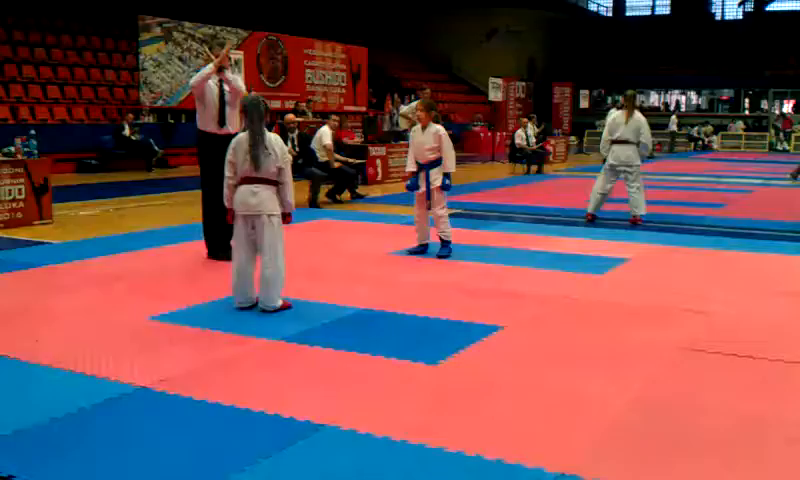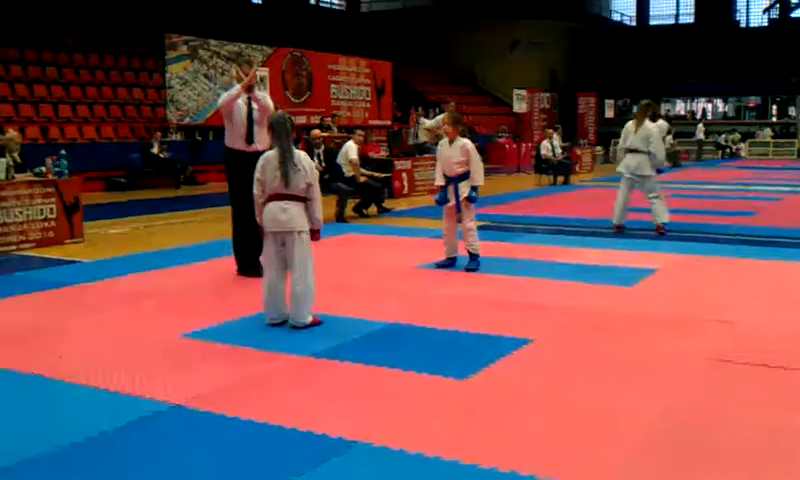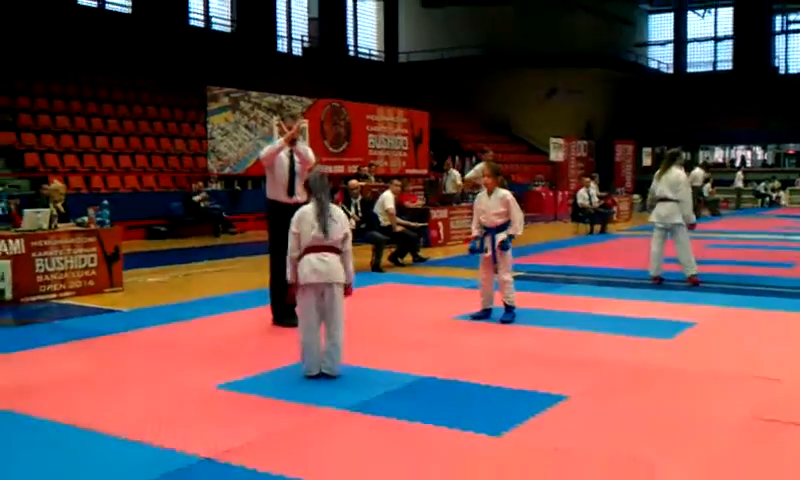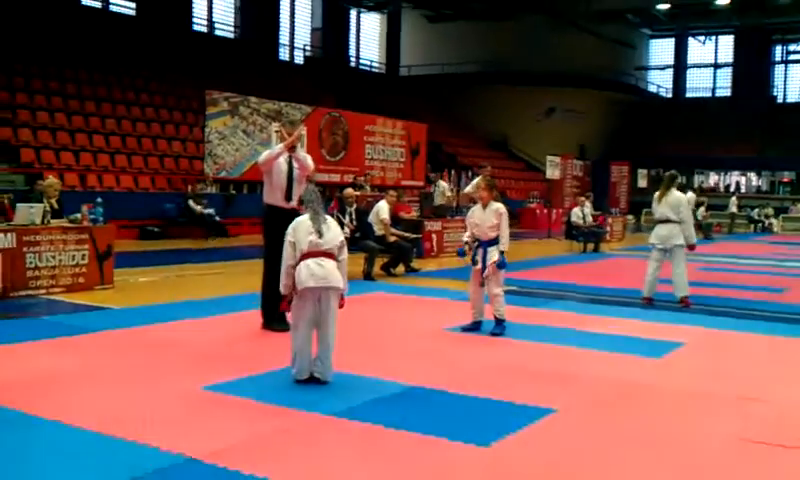
dt=0.3s
person 1, frame 1
left shoulder: (234, 80)
right shoulder: (204, 82)
left elbow: (241, 91)
right elbow: (193, 85)
left wrist: (223, 70)
right wrist: (215, 65)
left hip: (231, 141)
right hip: (209, 141)
right knee: (212, 193)
left ankle: (225, 243)
right ankle: (215, 246)
person 1, frame 2
left shoulder: (262, 98)
right shoulder: (232, 100)
left elbow: (269, 109)
right elbow: (221, 105)
left wrist: (252, 88)
right wrist: (242, 85)
left hip: (259, 158)
right hip: (238, 158)
right knee: (241, 210)
left ankle: (254, 259)
right ankle: (245, 262)
person 1, frame 3
left shoulder: (304, 151)
right shoulder: (274, 152)
left elbow: (310, 162)
right elbow: (264, 157)
left wrist: (294, 140)
right wrist: (286, 138)
left hip: (299, 209)
right hip: (279, 210)
right knee: (280, 261)
left ankle: (290, 308)
right ankle: (281, 312)
person 1, frame 4
left shoulder: (303, 158)
right shoulder: (273, 157)
left elbow: (309, 169)
right elbow: (262, 162)
left wrist: (294, 146)
right wrist: (286, 144)
left hip: (295, 215)
right hip: (274, 214)
right knee: (273, 265)
left ankle: (281, 313)
right ankle: (271, 316)
person 2, frame 1
left shoulder: (237, 142)
right shoulder: (276, 142)
left elbow: (230, 177)
right elbow: (285, 179)
left wrist: (229, 206)
right wrist: (288, 208)
left hip: (243, 199)
right hip: (268, 200)
left knee: (243, 252)
right knee: (271, 252)
left ankle: (244, 298)
right ankle: (270, 300)
person 2, frame 2
left shoulder: (265, 159)
right shoulder: (303, 159)
left elbow: (258, 195)
right elbow: (313, 195)
left wrist: (261, 221)
right wrist: (315, 225)
left hip: (272, 216)
right hip: (296, 216)
left knee: (273, 269)
right knee: (300, 269)
left ankle: (275, 314)
right ankle: (300, 317)
person 2, frame 3
left shoulder: (301, 214)
right shoulder: (339, 214)
left elbow: (293, 251)
right elbow: (347, 249)
left wrist: (293, 279)
right wrist: (348, 279)
left hip: (308, 268)
right hip: (333, 268)
left knee: (309, 322)
right knee: (333, 322)
left ankle: (312, 367)
right ankle: (331, 367)
person 2, frame 4
left shoulder: (296, 224)
right shoulder: (333, 224)
left elbow: (288, 260)
right elbow: (342, 259)
left wrist: (286, 291)
right wrist: (342, 290)
left hip: (306, 274)
right hip: (330, 276)
left knee: (302, 327)
right knee: (326, 328)
left ankle: (302, 372)
right ankle: (322, 372)
person 3, frame 1
left shoulder: (439, 131)
right shoulder: (414, 131)
left elbow: (448, 153)
right elbow: (412, 153)
left wrist: (447, 175)
right wrist: (412, 174)
left hip: (435, 172)
right hip: (421, 173)
left knee: (439, 209)
right knee: (420, 211)
left ankle: (446, 243)
right ankle: (423, 243)
person 3, frame 2
left shoulder: (466, 144)
right shoulder: (441, 145)
left elbow: (476, 167)
right elbow: (440, 168)
left wrist: (474, 188)
right wrist: (441, 189)
left hip: (463, 186)
right hip: (449, 186)
left knee: (468, 222)
right knee: (448, 224)
left ankle: (474, 257)
right ankle: (451, 257)
person 3, frame 3
left shoulder: (505, 195)
right shoulder: (480, 197)
left elbow: (517, 217)
right elbow: (477, 220)
left wrist: (510, 236)
right wrist: (476, 238)
left hip: (501, 237)
right hip: (486, 238)
left knee: (504, 275)
right knee: (484, 275)
left ankle: (509, 309)
right ankle: (486, 308)
person 3, frame 4
left shoulder: (499, 209)
right shoulder: (474, 211)
left elbow: (504, 233)
right elbow: (470, 231)
left wrist: (501, 254)
right wrist: (466, 243)
left hip: (493, 251)
right hip: (479, 251)
left knee: (495, 288)
right knee: (475, 288)
left ankle: (500, 322)
right ankle: (477, 320)
person 4, frame 1
left shoulder: (615, 117)
right shoulder: (640, 118)
left elbow: (606, 137)
right elbow: (646, 140)
left wrist: (606, 153)
right wrist: (641, 154)
left hip: (615, 153)
right hip: (631, 154)
left knee: (603, 184)
right knee: (635, 186)
left ankle: (591, 212)
right ankle: (637, 215)
person 4, frame 2
left shoulder: (628, 125)
right shoulder: (651, 127)
left elbow: (621, 146)
right elbow: (656, 150)
left wrist: (623, 160)
right wrist: (659, 164)
left hip: (628, 162)
right hip: (644, 163)
left knee: (623, 194)
right knee: (654, 194)
left ankle: (617, 223)
right ankle: (660, 224)
person 4, frame 3
left shoulder: (658, 174)
right shoulder: (680, 175)
left elbow: (652, 194)
right elbow: (685, 199)
right wrist: (690, 219)
left hip: (660, 210)
right hip: (675, 211)
left knee: (657, 244)
right knee: (683, 244)
left ankle: (655, 274)
right ankle: (691, 275)
person 4, frame 4
left shoulder: (657, 196)
right shoulder: (680, 197)
right elbow: (686, 219)
right wrist: (691, 240)
left hip: (659, 232)
right hip: (675, 232)
left knee: (654, 265)
right knee: (679, 266)
left ankle: (647, 295)
right ankle: (683, 297)
